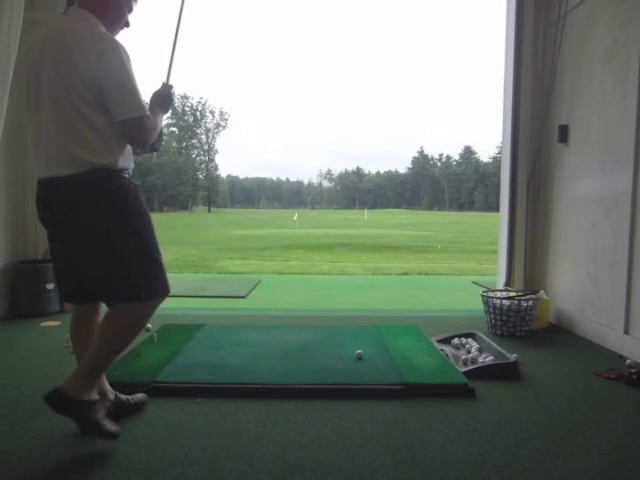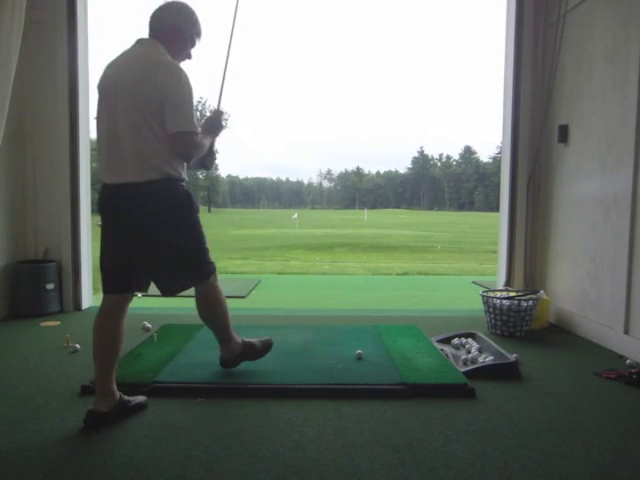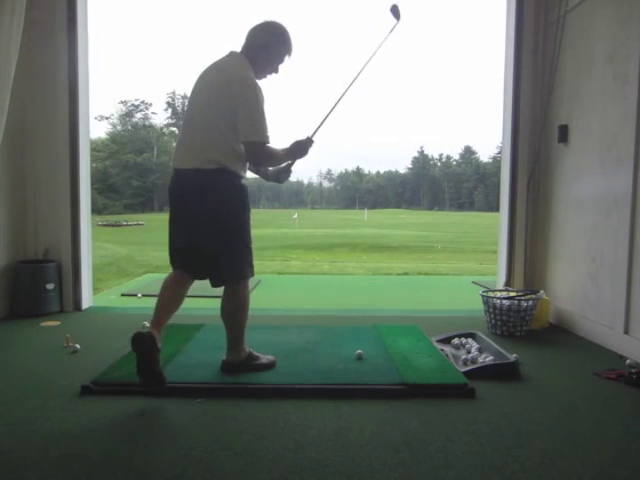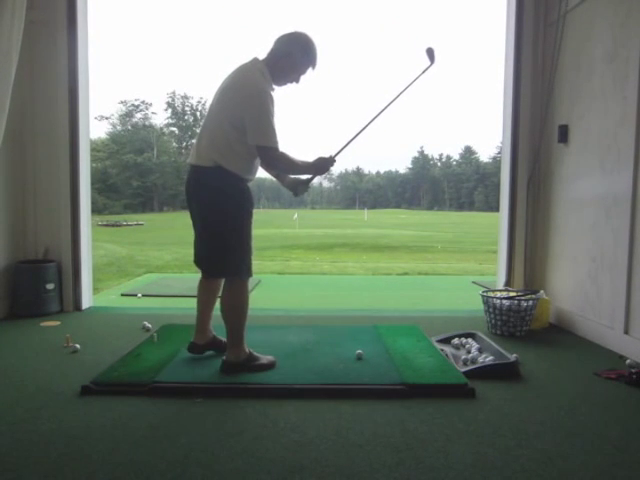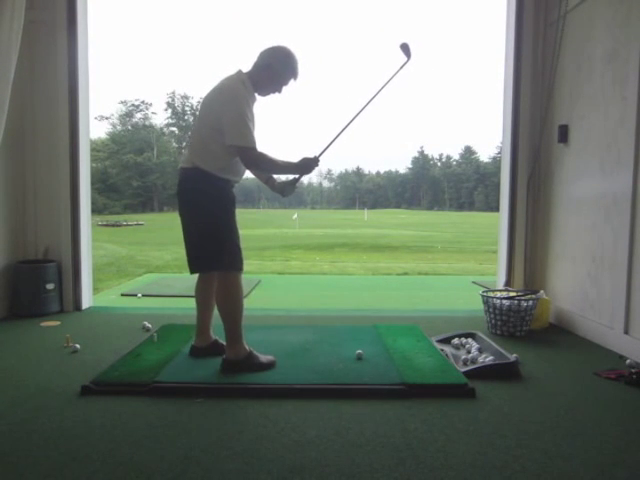
dt=0.5s
person 1, frame 1
left shoulder: (43, 44)
right shoulder: (104, 48)
right elbow: (140, 136)
left wrist: (131, 126)
right wrist: (159, 109)
left hip: (54, 188)
right hip: (98, 187)
left knee: (87, 299)
right knee: (146, 292)
left ankle: (99, 396)
right ankle: (77, 388)
person 1, frame 2
left shoulder: (112, 69)
right shoulder: (170, 73)
right elbow: (185, 148)
left wrist: (196, 142)
right wrist: (209, 134)
left hip: (115, 193)
right hip: (159, 194)
left knee: (116, 296)
right knee: (203, 278)
left ankle: (104, 398)
right ankle: (231, 346)
person 1, frame 3
left shoulder: (215, 71)
right shoulder: (246, 86)
right elbow: (257, 153)
left wrist: (265, 171)
right wrist: (290, 154)
left hip: (184, 179)
right hip: (216, 186)
left knee: (186, 268)
right knee: (236, 276)
left ankle: (152, 333)
right ankle: (236, 355)
person 1, frame 4
left shoulder: (247, 76)
right shoulder: (257, 89)
left elbow: (256, 150)
right elbow: (270, 156)
left wrist: (288, 181)
right wrist: (312, 168)
left hip: (205, 179)
right hip: (222, 184)
left knee: (215, 265)
right knee: (235, 272)
left ankle: (203, 334)
right ankle: (237, 354)
person 1, frame 5
left shoulder: (237, 91)
right shoulder: (234, 95)
left elbow: (245, 155)
right elbow: (249, 157)
left wrist: (275, 183)
right wrist: (296, 168)
left hip: (204, 185)
right hip: (205, 186)
left knee: (212, 266)
right knee: (228, 267)
left ankle: (203, 339)
right ankle: (236, 352)
